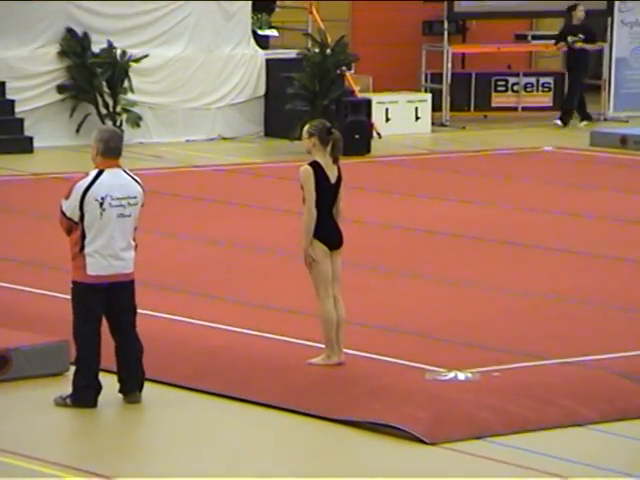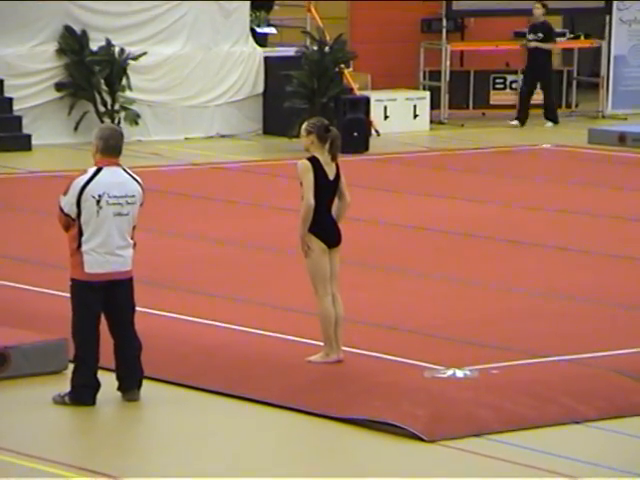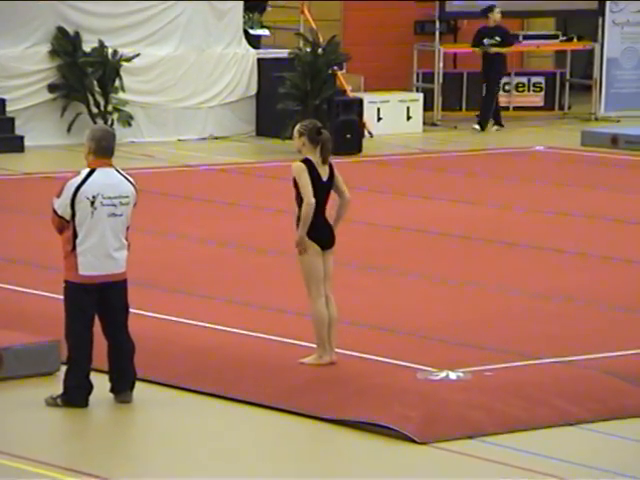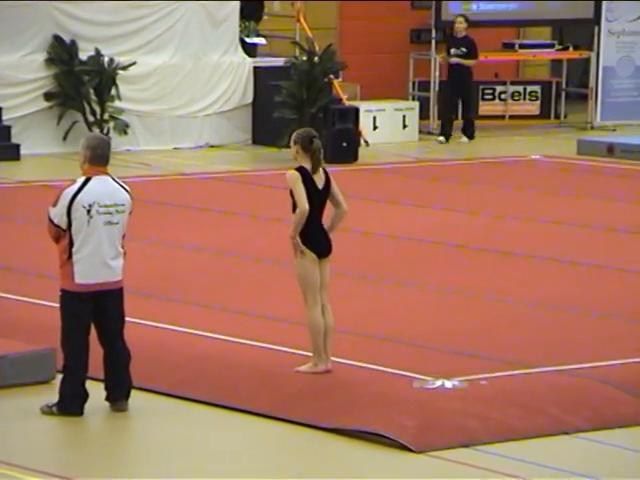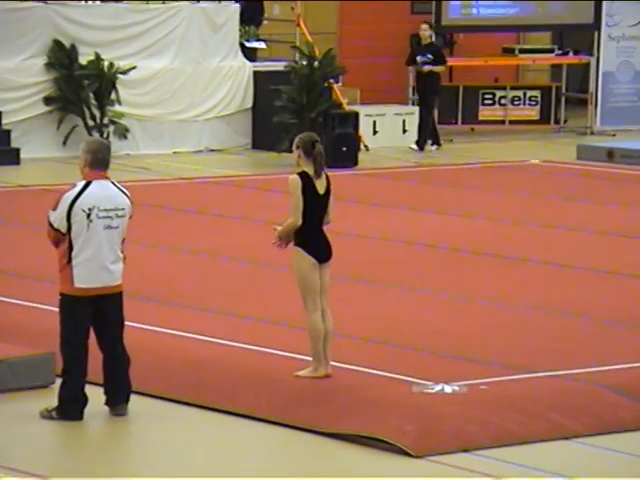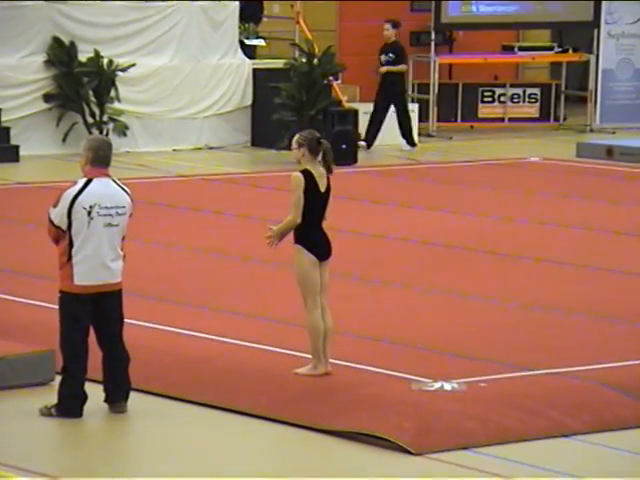
dt=0.5s
person 1, frame 1
left shoulder: (85, 186)
right shoulder: (135, 185)
left elbow: (66, 224)
left hip: (90, 272)
right hip: (123, 271)
left knee: (87, 334)
right knee: (126, 330)
left ankle: (84, 394)
right ankle: (132, 388)
person 1, frame 2
left shoulder: (84, 183)
right shoulder: (135, 184)
left elbow: (65, 221)
left hip: (88, 269)
right hip: (122, 268)
left knee: (86, 333)
right knee: (124, 329)
left ankle: (83, 392)
right ankle: (131, 385)
person 1, frame 3
left shoulder: (77, 185)
right shoulder: (128, 185)
left elbow: (58, 223)
left hip: (82, 272)
right hip: (116, 270)
left knee: (79, 335)
right knee: (118, 331)
left ankle: (75, 394)
right ankle: (124, 387)
person 1, frame 4
left shoulder: (74, 193)
right shoulder: (123, 193)
left elbow: (54, 232)
left hip: (78, 281)
right hip: (112, 279)
left knee: (75, 344)
right knee: (114, 340)
left ankle: (71, 402)
right ankle: (119, 396)
person 1, frame 5
left shoulder: (73, 197)
right shoulder: (123, 197)
left elbow: (54, 235)
left hip: (77, 284)
right hip: (111, 283)
left knee: (74, 348)
right knee: (113, 344)
left ankle: (70, 406)
right ankle: (119, 400)
person 1, frame 6
left shoulder: (74, 194)
right shoulder: (124, 195)
left elbow: (54, 233)
left hip: (77, 282)
right hip: (111, 281)
left knee: (74, 345)
right knee: (112, 341)
left ankle: (70, 404)
right ankle: (118, 397)
person 2, frame 1
left shoulder: (308, 170)
right shoulder: (336, 167)
left elbow: (310, 211)
right elbow: (338, 208)
left wrist: (306, 244)
left hip: (320, 236)
right hip: (335, 234)
left knee: (324, 296)
right knee: (335, 294)
left ankle: (331, 353)
right ankle: (338, 350)
person 2, frame 2
left shoulder: (306, 165)
right shoulder: (334, 164)
left elbow: (309, 203)
right elbow: (345, 200)
left wrist: (302, 233)
right wrist: (332, 224)
left hip: (317, 233)
right hip: (333, 231)
left knee: (323, 294)
right knee: (333, 292)
left ankle: (329, 351)
right ankle: (337, 348)
person 2, frame 3
left shoulder: (300, 166)
right shoulder: (327, 165)
left elbow: (309, 202)
right elbow: (345, 198)
left wrist: (300, 233)
right wrist: (333, 225)
left hip: (312, 235)
right hip: (326, 233)
left knee: (316, 296)
right knee: (326, 293)
left ankle: (322, 352)
right ankle: (330, 350)
person 2, frame 4
left shoulder: (295, 175)
right shoulder: (324, 174)
left elbow: (303, 209)
right elbow: (342, 209)
left wrist: (294, 235)
right wrist: (326, 231)
left hip: (308, 242)
right hip: (324, 240)
left knee: (312, 304)
right knee: (323, 302)
left ankle: (318, 361)
right ankle: (325, 358)
person 2, frame 5
left shoulder: (296, 180)
right shoulder: (325, 178)
left elbow: (296, 221)
right elbow: (327, 218)
left wrist: (283, 233)
left hip: (306, 248)
right hip: (323, 245)
left knee: (312, 309)
right knee: (323, 307)
left ankle: (317, 365)
right ankle: (325, 363)
person 2, frame 6
left shoulder: (299, 178)
right shoulder: (324, 176)
left elbow: (296, 218)
left wrist: (278, 231)
right wrist: (285, 231)
left hip: (307, 246)
right hip: (323, 242)
left knee: (312, 307)
right knee: (322, 305)
left ankle: (317, 363)
right ankle: (324, 360)
person 3, frame 1
left shoulder: (586, 29)
right shoulder: (566, 29)
left elbow: (594, 46)
right elbow: (558, 45)
left wrist: (582, 45)
right wrist: (563, 45)
left hip: (582, 64)
right hip: (570, 64)
left knee: (573, 91)
right knee: (577, 93)
left ankle: (563, 119)
right ankle: (585, 117)
person 3, frame 2
left shoulder: (547, 27)
right shoulder: (531, 27)
left elbow: (552, 46)
left wrist: (536, 44)
right wrist: (525, 45)
left hip: (544, 64)
right hip: (531, 64)
left knee: (548, 91)
right knee: (525, 91)
left ankle: (552, 119)
right ankle: (520, 119)
person 3, frame 3
left shoulder: (503, 31)
right shoulder: (481, 31)
right elbow: (475, 48)
left wrist: (496, 49)
right wrist: (481, 50)
left hip: (498, 66)
right hip: (486, 66)
left knee: (489, 95)
right knee: (492, 95)
left ankle: (481, 123)
right ankle: (498, 122)
person 3, frame 4
left shoulder: (469, 42)
right shoulder: (451, 41)
left elbow: (473, 62)
left wrist: (458, 60)
right wrist: (446, 60)
left hip: (465, 78)
right hip: (452, 77)
left knee: (467, 106)
right knee: (448, 105)
left ankle: (469, 133)
right ankle: (444, 135)
person 3, frame 5
left shoulder: (436, 48)
right shoulder: (416, 49)
left elbow: (442, 68)
right elbow: (411, 66)
left wrist: (430, 68)
right wrist: (413, 70)
left hip: (432, 85)
right hip: (420, 85)
left knee: (426, 113)
right knee: (426, 113)
left ankle: (420, 143)
right ankle: (436, 141)
person 3, frame 6
left shoulder: (398, 47)
right shoulder: (384, 47)
left elbow: (404, 66)
left wrist: (387, 69)
right wrist: (381, 69)
left hip: (397, 85)
right hip: (384, 84)
left knee: (402, 114)
right knee: (377, 113)
left ankle: (410, 142)
right ankle: (367, 141)
